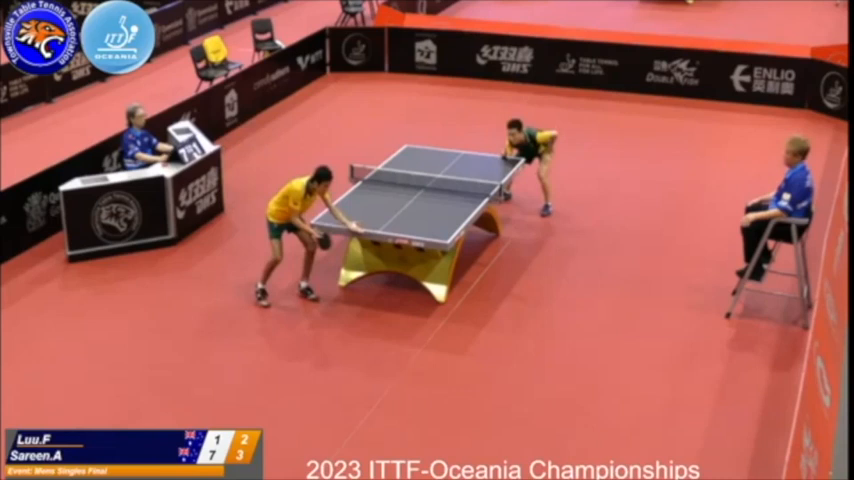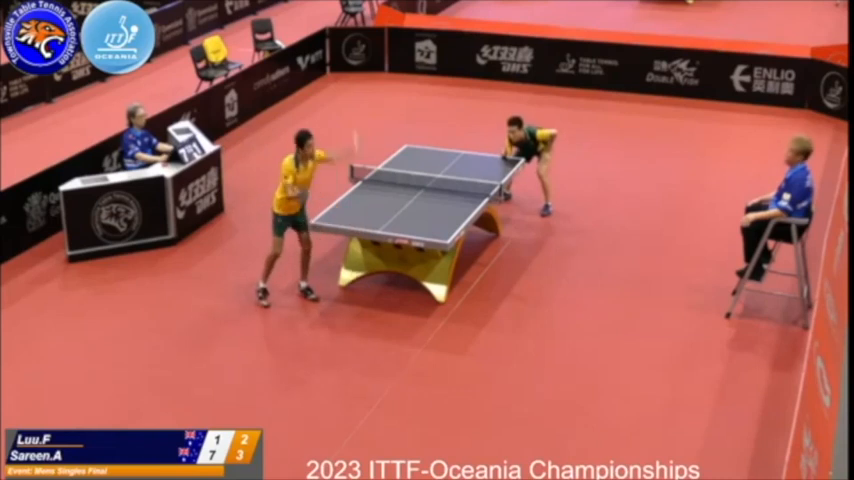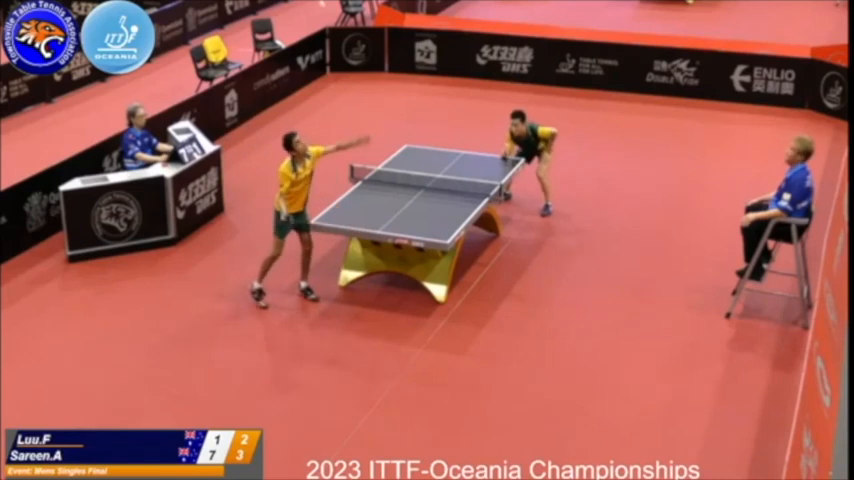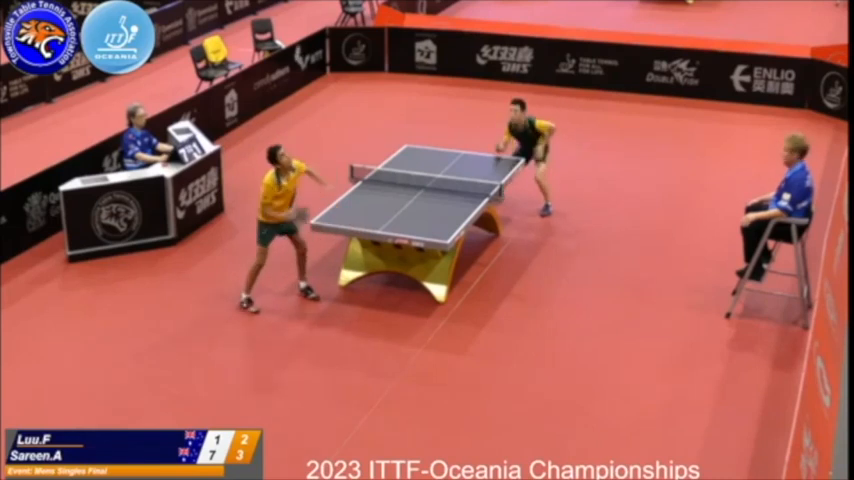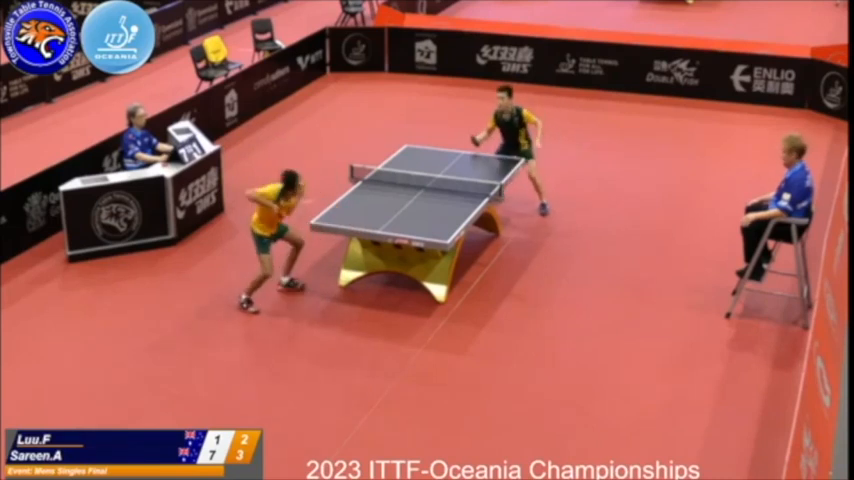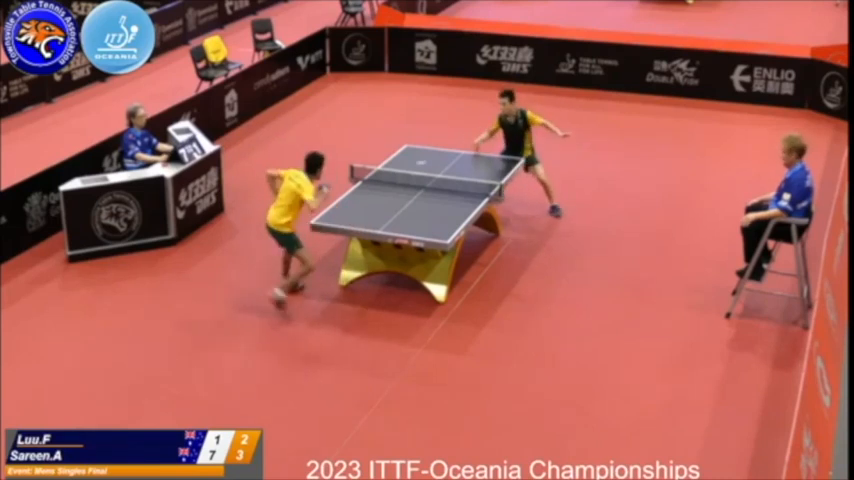
dt=0.4s
person 1, frame 1
left shoulder: (319, 187)
right shoulder: (297, 189)
left elbow: (331, 207)
right elbow: (295, 218)
left wrist: (349, 224)
right wrist: (312, 232)
left hip: (294, 217)
right hip: (276, 217)
left knee: (311, 247)
right knee: (277, 257)
left ankle: (303, 285)
right ankle: (260, 288)
person 1, frame 2
left shoulder: (313, 156)
right shoulder: (288, 164)
left elbow: (330, 158)
right elbow: (288, 192)
right wrist: (295, 194)
left hip: (299, 209)
right hip: (282, 212)
left knee: (307, 246)
right knee: (276, 251)
left ankle: (303, 285)
right ankle: (262, 287)
person 1, frame 3
left shoulder: (311, 154)
right shoulder: (285, 170)
left elbow: (334, 148)
right elbow: (281, 196)
left wrist: (356, 142)
right wrist: (284, 211)
left hip: (300, 209)
right hip: (285, 213)
left knee: (308, 247)
right knee: (276, 252)
left ankle: (303, 285)
right ankle: (257, 287)
person 1, frame 4
left shoulder: (297, 167)
right shoulder: (269, 181)
left elbow: (308, 171)
right elbow: (264, 209)
left wrist: (323, 184)
right wrist: (284, 216)
left hip: (286, 215)
right hip: (268, 221)
left knee: (302, 247)
right knee: (260, 262)
left ankle: (303, 285)
right ankle: (245, 297)
person 1, frame 5
left shoulder: (295, 193)
right shoulder: (273, 191)
right elbow: (249, 194)
left wrist: (289, 207)
right wrist: (270, 204)
left hip: (275, 224)
right hip: (261, 230)
left knee: (299, 243)
right knee: (267, 273)
left ankle: (286, 279)
right ankle: (245, 298)
person 1, frame 6
left shoulder: (292, 173)
right shoulder: (307, 186)
left elbow: (269, 174)
right elbow: (313, 207)
right wrist: (323, 194)
left hip: (271, 222)
right hip: (282, 228)
left knee: (289, 248)
right knee: (309, 266)
left ankle: (287, 282)
right ankle: (280, 292)
person 2, frame 1
left shoulder: (798, 178)
right shoulder: (797, 171)
left elbow: (784, 211)
right elbow: (781, 193)
left wrist: (755, 216)
right wrist: (760, 199)
right hip: (789, 213)
left knee: (749, 226)
right knee: (751, 209)
left ankle: (756, 267)
right ankle: (763, 256)
person 2, frame 2
left shoulder: (798, 178)
right shoulder: (797, 170)
left elbow: (784, 211)
right elbow: (781, 193)
left wrist: (755, 216)
right wrist: (760, 199)
right hip: (789, 212)
left knee: (750, 227)
right knee: (751, 209)
left ankle: (757, 267)
right ankle: (764, 257)
person 2, frame 3
left shoulder: (798, 178)
right shoulder: (797, 170)
left elbow: (784, 211)
right elbow: (781, 193)
left wrist: (755, 216)
right wrist: (760, 199)
right hip: (789, 213)
left knee: (749, 226)
right knee: (751, 208)
left ankle: (756, 267)
right ankle: (764, 256)
person 2, frame 4
left shoulder: (798, 178)
right shoulder: (797, 170)
left elbow: (784, 212)
right elbow: (781, 194)
left wrist: (755, 216)
right wrist: (760, 199)
right hip: (789, 213)
left knee: (749, 227)
right knee: (751, 209)
left ankle: (756, 268)
right ankle: (764, 257)
person 2, frame 5
left shoulder: (797, 177)
right shoulder: (798, 170)
left elbow: (784, 211)
right elbow: (781, 194)
left wrist: (755, 216)
right wrist: (760, 199)
right hip: (790, 214)
left knee: (749, 226)
right knee: (751, 208)
left ankle: (756, 268)
right ankle: (764, 256)
person 2, frame 6
left shoulder: (797, 178)
right shoulder: (798, 170)
left elbow: (784, 211)
right elbow: (781, 194)
left wrist: (755, 216)
right wrist: (760, 199)
right hip: (790, 213)
left knee: (750, 226)
right knee: (751, 209)
left ankle: (756, 267)
right ankle: (764, 256)
person 3, frame 1
left shoulder: (535, 136)
right shoulder: (511, 140)
left elbow: (555, 134)
right elbow: (508, 156)
left wrist: (549, 150)
right wrist: (505, 154)
left hip: (543, 149)
right hip: (527, 149)
left knee: (541, 174)
left ankle: (548, 204)
right ankle: (506, 192)
person 3, frame 2
left shoulder: (535, 134)
right shoulder: (511, 138)
left elbow: (554, 133)
right elbow: (507, 154)
left wrist: (548, 149)
right wrist: (506, 154)
left hip: (541, 148)
right hip: (525, 148)
left knee: (541, 173)
left ankle: (548, 204)
right ankle: (506, 192)
person 3, frame 3
left shoulder: (536, 131)
right shoulder: (512, 133)
left elbow: (554, 132)
right elbow: (509, 149)
left wrist: (547, 150)
right wrist: (506, 152)
left hip: (542, 148)
right hip: (526, 148)
left knee: (540, 174)
left ankle: (548, 204)
right ankle: (506, 192)
person 3, frame 4
left shoulder: (534, 123)
right shoulder: (511, 125)
left elbow: (553, 128)
right elbow: (504, 144)
left wrist: (542, 145)
right wrist: (500, 148)
left hip: (538, 149)
right hip: (525, 148)
left knee: (538, 177)
left ankle: (548, 204)
person 3, frame 5
left shoulder: (521, 113)
right shoulder: (497, 115)
left elbow: (538, 123)
right elbow: (488, 132)
left wrist: (538, 140)
right wrist: (478, 139)
left hip: (523, 146)
right hip: (507, 146)
left knee: (532, 174)
left ankle: (543, 202)
person 3, frame 6
left shoulder: (526, 115)
right shoulder: (501, 118)
left elbow: (544, 123)
right elbow: (490, 133)
left wrist: (558, 132)
right wrist: (479, 140)
left hip: (526, 153)
right hip: (509, 153)
left knee: (542, 178)
left ankle: (553, 205)
